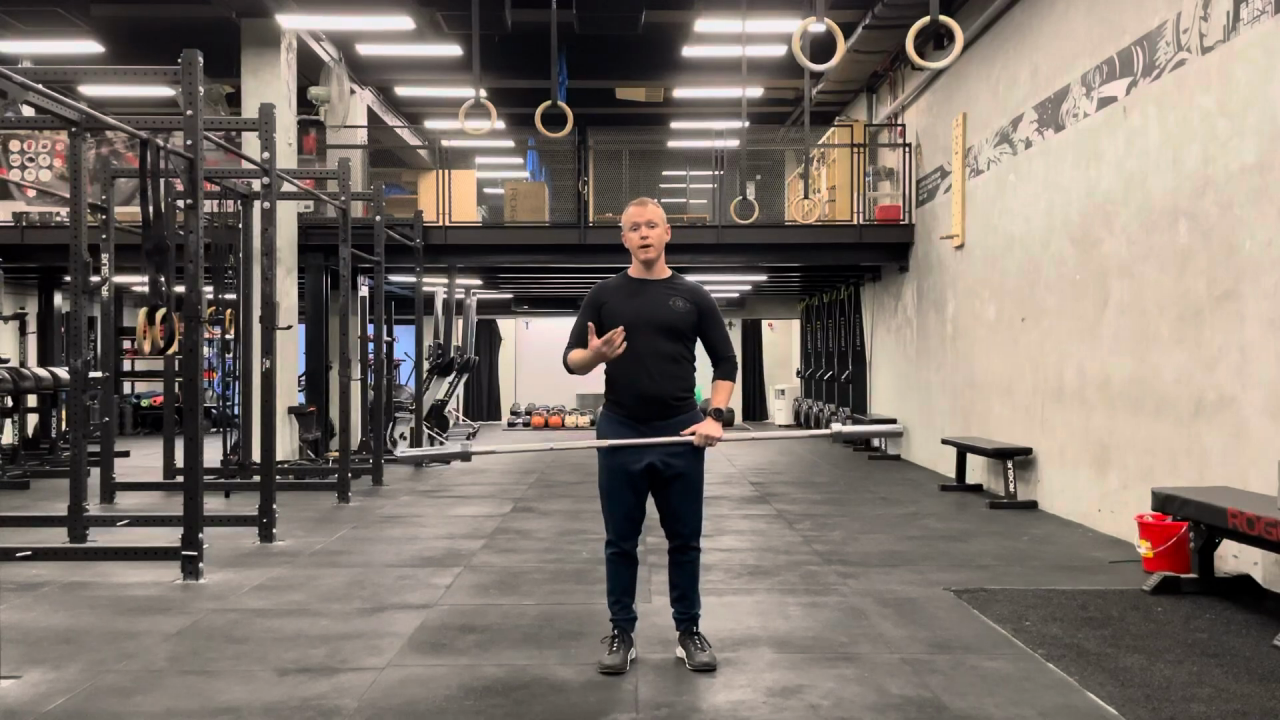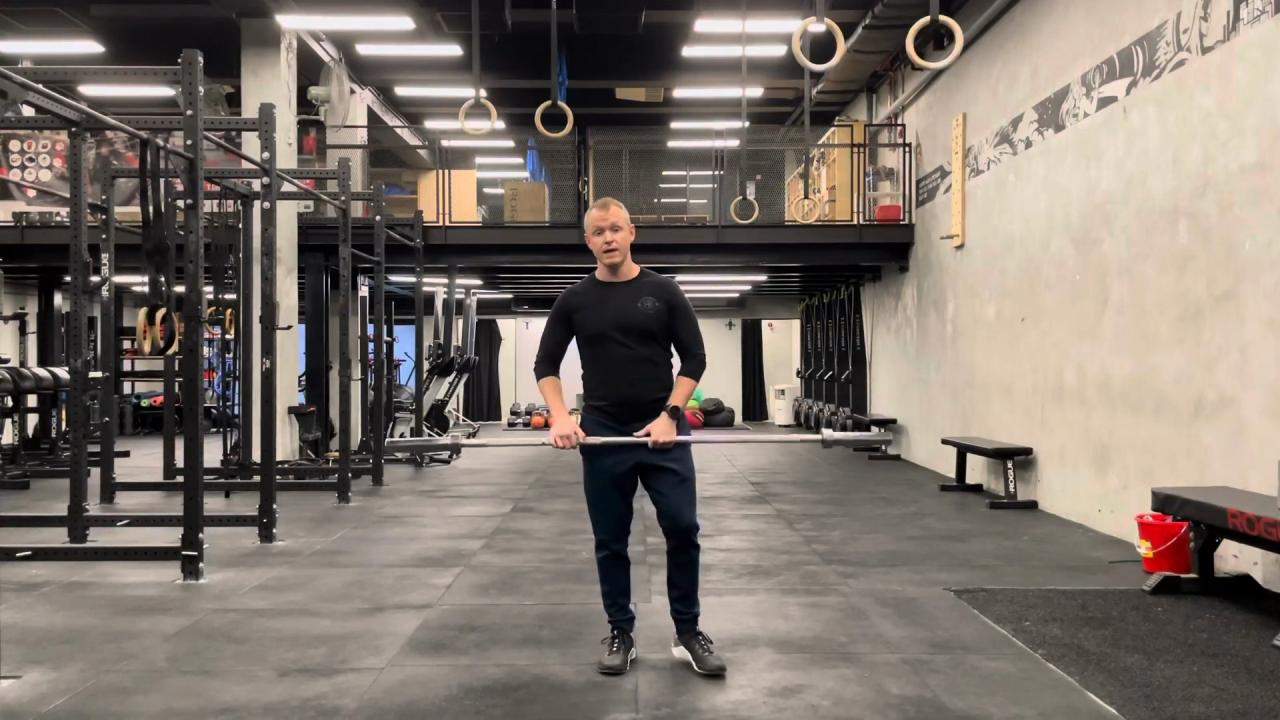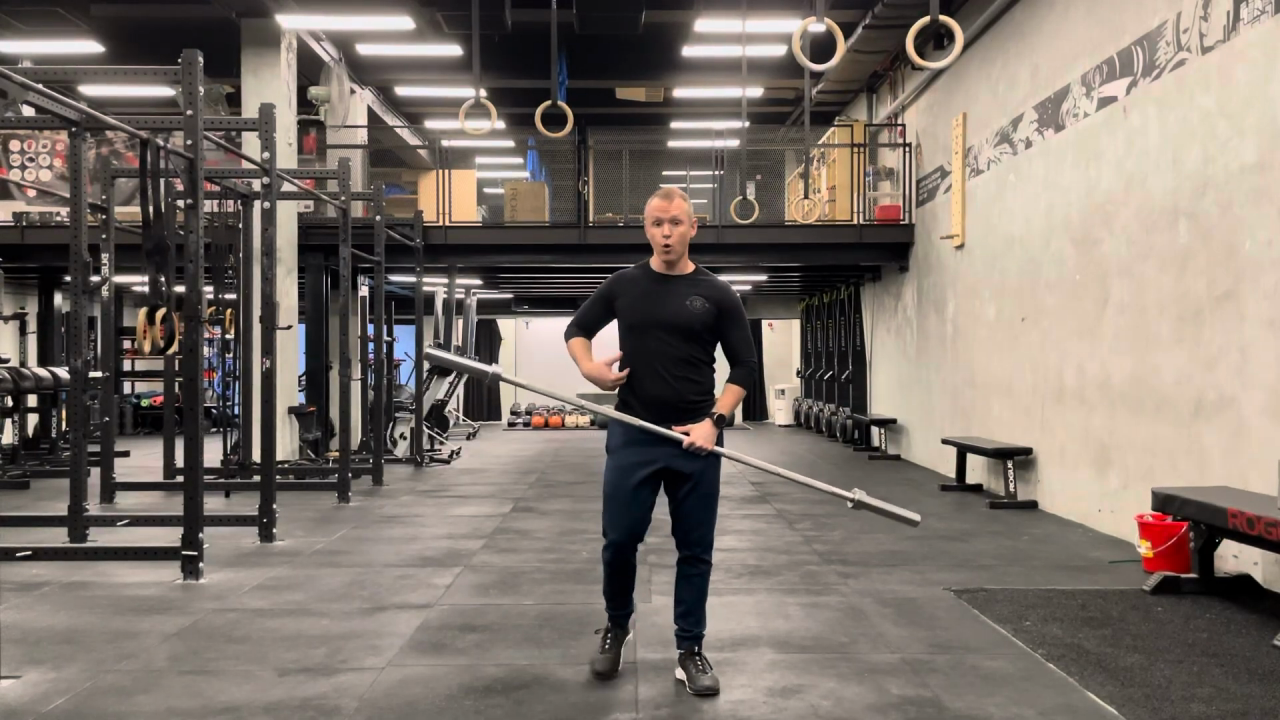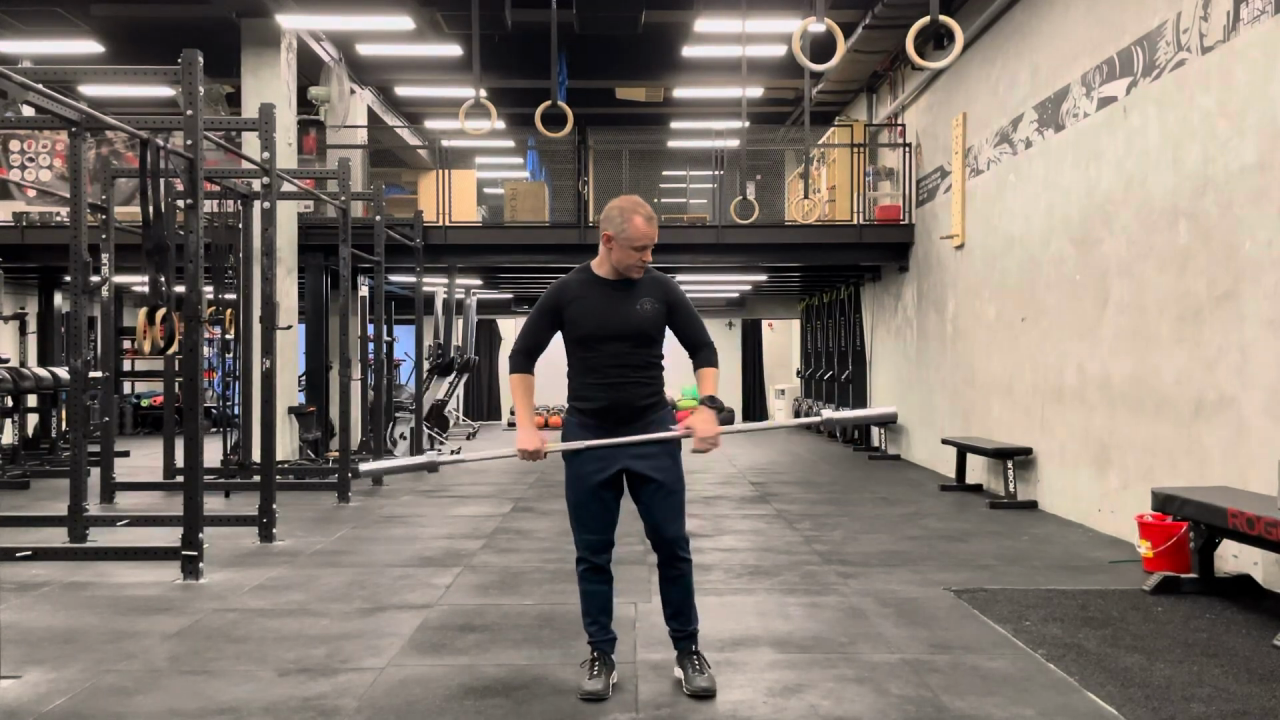
dt=1s
person 1, frame 1
left shoulder: (693, 296)
right shoulder: (604, 294)
left elbow: (725, 361)
right elbow: (572, 356)
left wrist: (714, 415)
right wrist: (593, 354)
left hip: (680, 432)
right hip: (620, 430)
left knee: (685, 539)
right knee: (621, 540)
left ankle: (688, 631)
right ankle: (622, 632)
person 1, frame 2
left shoulder: (664, 291)
right shoulder: (574, 301)
left elbow: (694, 357)
right elbow: (546, 364)
left wrist: (671, 414)
right wrist: (559, 416)
left hip: (662, 431)
right hip: (602, 436)
left knee: (683, 531)
right knee: (610, 542)
left ankle: (687, 631)
right ankle: (621, 634)
person 1, frame 3
left shoulder: (717, 294)
right shoulder: (623, 285)
left elbow: (745, 366)
right elbow: (576, 329)
left wrist: (714, 421)
right wrist: (587, 366)
left hip: (695, 438)
right hip: (632, 434)
left knee: (695, 551)
right knee: (619, 541)
left ankle: (689, 650)
right ankle: (617, 627)
person 1, frame 4
left shoulder: (661, 289)
right shoulder: (565, 293)
left elbow: (703, 348)
right elbow: (523, 358)
left wrist: (707, 406)
right wrist: (526, 424)
left hip: (654, 433)
right hip: (588, 437)
left knee: (673, 546)
right knee: (593, 554)
left ankle: (688, 650)
right ankle: (602, 656)
